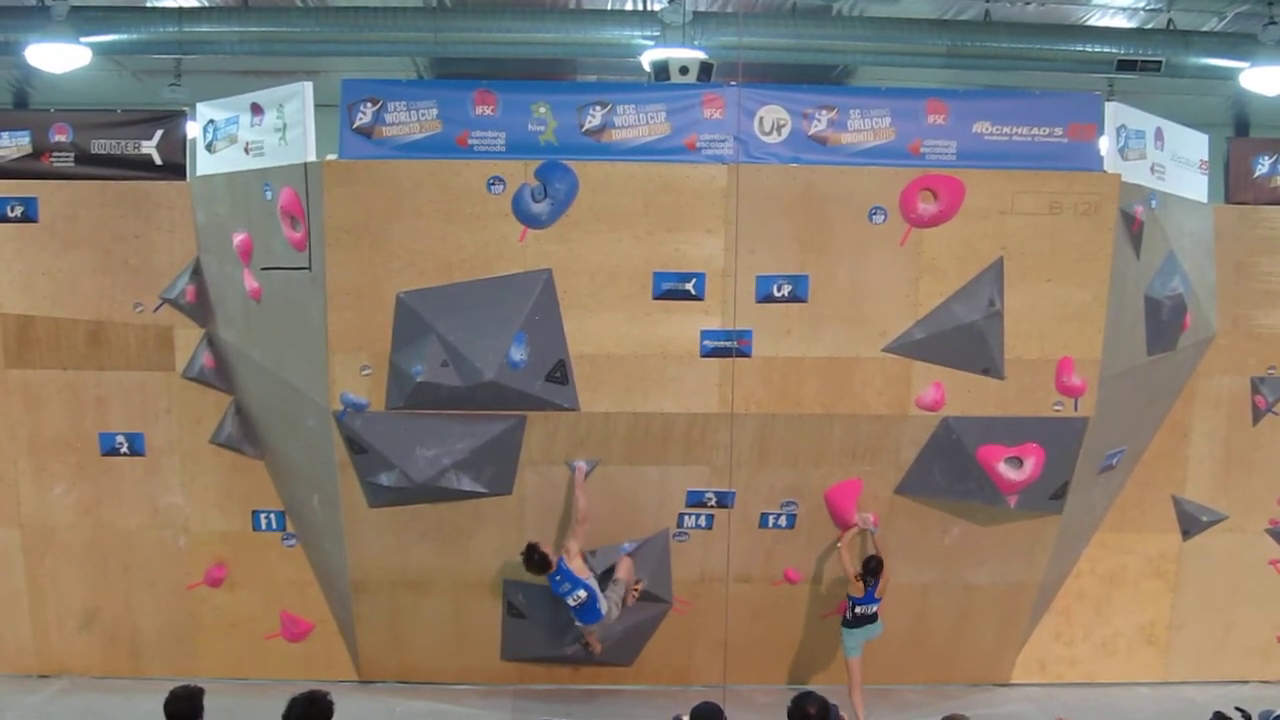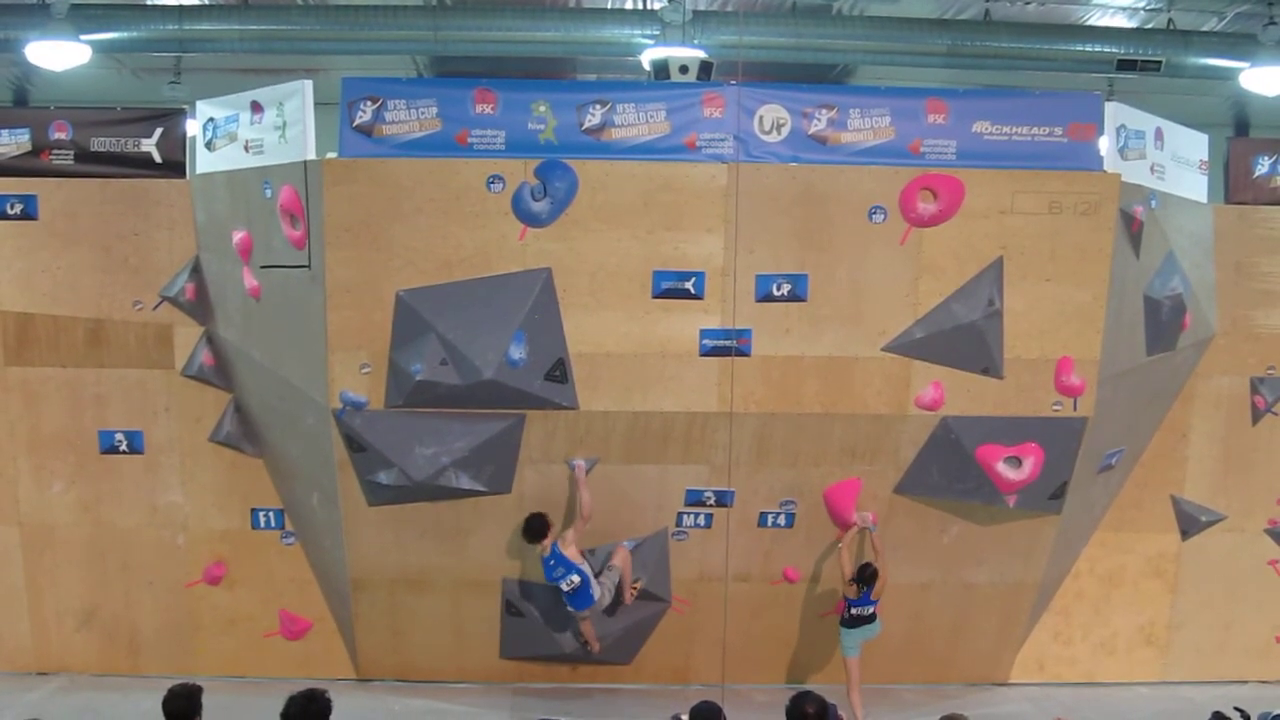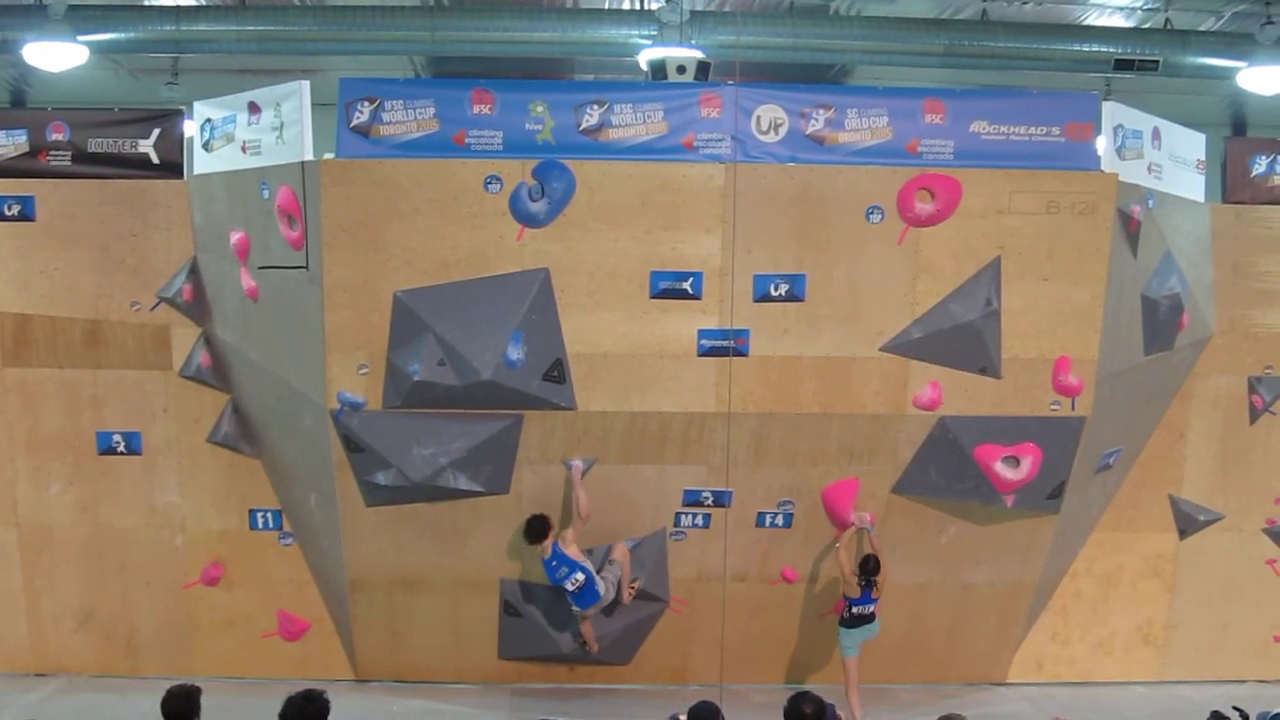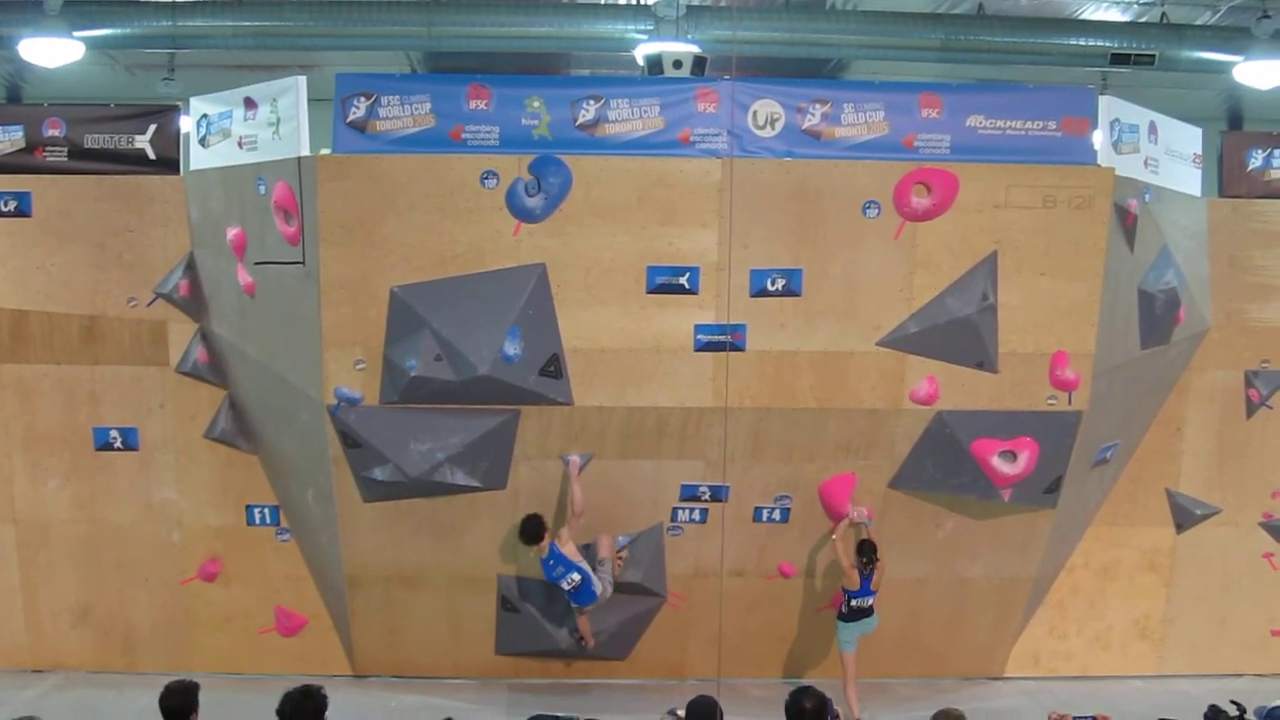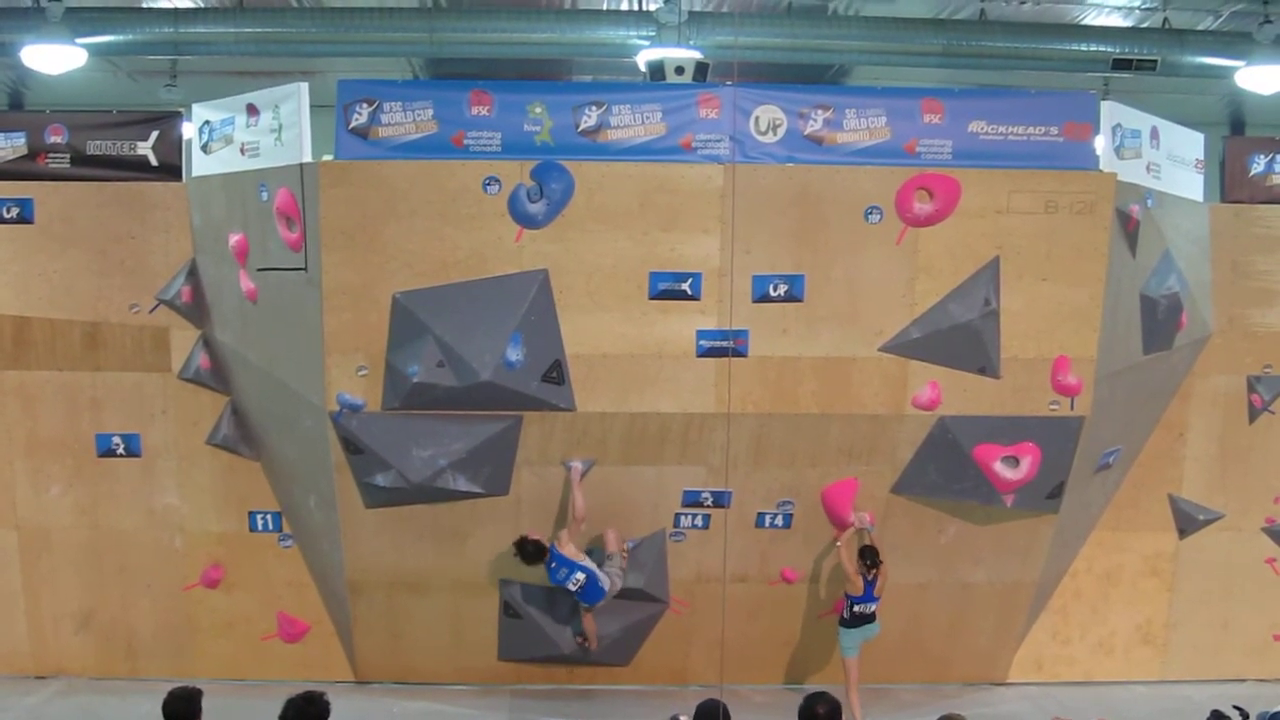
dt=0.5s
person 1, frame 1
left shoulder: (855, 581)
right shoulder: (882, 582)
left elbow: (842, 546)
right elbow: (880, 555)
left wrist: (858, 527)
right wrist: (871, 531)
left hip: (853, 633)
right hip: (874, 628)
left knee: (855, 682)
person 1, frame 2
left shoulder: (849, 583)
right shoulder: (879, 584)
left elbow: (843, 547)
right elbow: (879, 553)
left wrist: (857, 526)
right wrist: (870, 529)
left hip: (850, 633)
right hip: (872, 629)
left knee: (853, 683)
person 1, frame 3
left shoulder: (850, 582)
right shoulder: (879, 582)
left elbow: (841, 546)
right elbow: (877, 552)
left wrist: (855, 526)
right wrist: (868, 529)
left hip: (850, 633)
right hip: (872, 628)
left knee: (852, 682)
person 1, frame 4
left shoulder: (850, 574)
right shoulder: (878, 572)
left elbow: (837, 538)
right elbow: (872, 546)
left wrist: (849, 519)
right wrist: (865, 524)
left hip: (848, 626)
right hip: (870, 622)
left knee: (849, 677)
person 1, frame 5
left shoulder: (854, 580)
right shoulder: (881, 579)
left elbow: (841, 545)
right elbow: (873, 553)
left wrist: (854, 527)
right wrist: (866, 530)
left hip: (850, 633)
right hip: (872, 629)
left knee: (852, 682)
person 2, frame 1
left shoulder: (551, 580)
right shoulder: (569, 559)
right elbow: (580, 519)
right wrist: (578, 481)
left hip: (586, 623)
right hip: (608, 612)
right knee: (625, 561)
left ankle: (595, 647)
right ankle: (630, 596)
person 2, frame 2
left shoulder: (544, 561)
right shoulder: (564, 544)
right elbow: (585, 515)
right wrist: (581, 479)
left hip: (577, 608)
right hip: (599, 597)
left knee: (583, 617)
right knee: (622, 550)
left ankle: (594, 645)
right ankle: (628, 593)
person 2, frame 3
left shoulder: (545, 563)
right shoulder: (564, 544)
right elbow: (583, 515)
right wrist: (576, 479)
left hip: (582, 607)
right hip: (603, 592)
left knee: (583, 619)
right knee: (620, 547)
left ankle: (592, 645)
right ankle: (625, 593)
person 2, frame 4
left shoulder: (543, 563)
right shoulder: (561, 543)
right elbow: (578, 512)
right wrist: (573, 475)
left hip: (580, 601)
right hip: (601, 589)
left knee: (580, 613)
right knee: (603, 538)
left ankle: (588, 641)
right ankle: (615, 567)
person 2, frame 5
left shoulder: (550, 571)
right shoulder: (561, 545)
right elbow: (579, 517)
right wrist: (575, 481)
left hip: (589, 599)
right hip: (609, 583)
left knee: (586, 613)
right knee: (610, 533)
left ankle: (592, 643)
right ankle: (621, 562)
